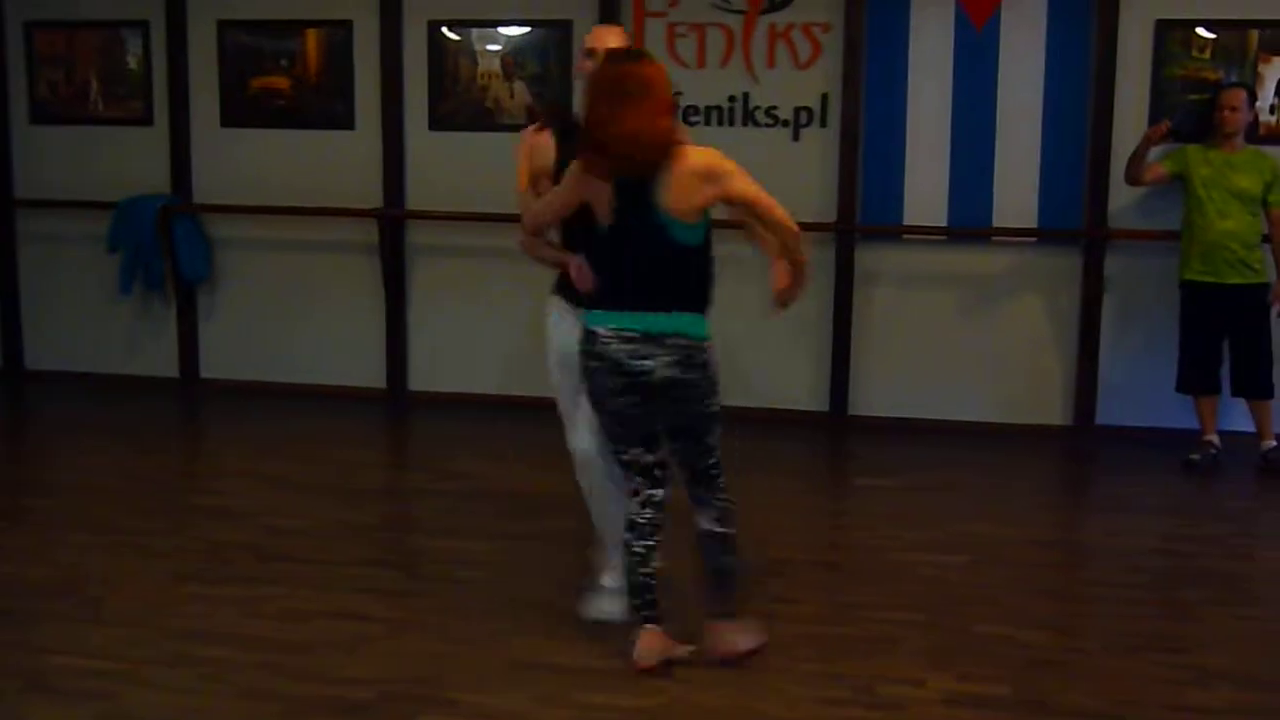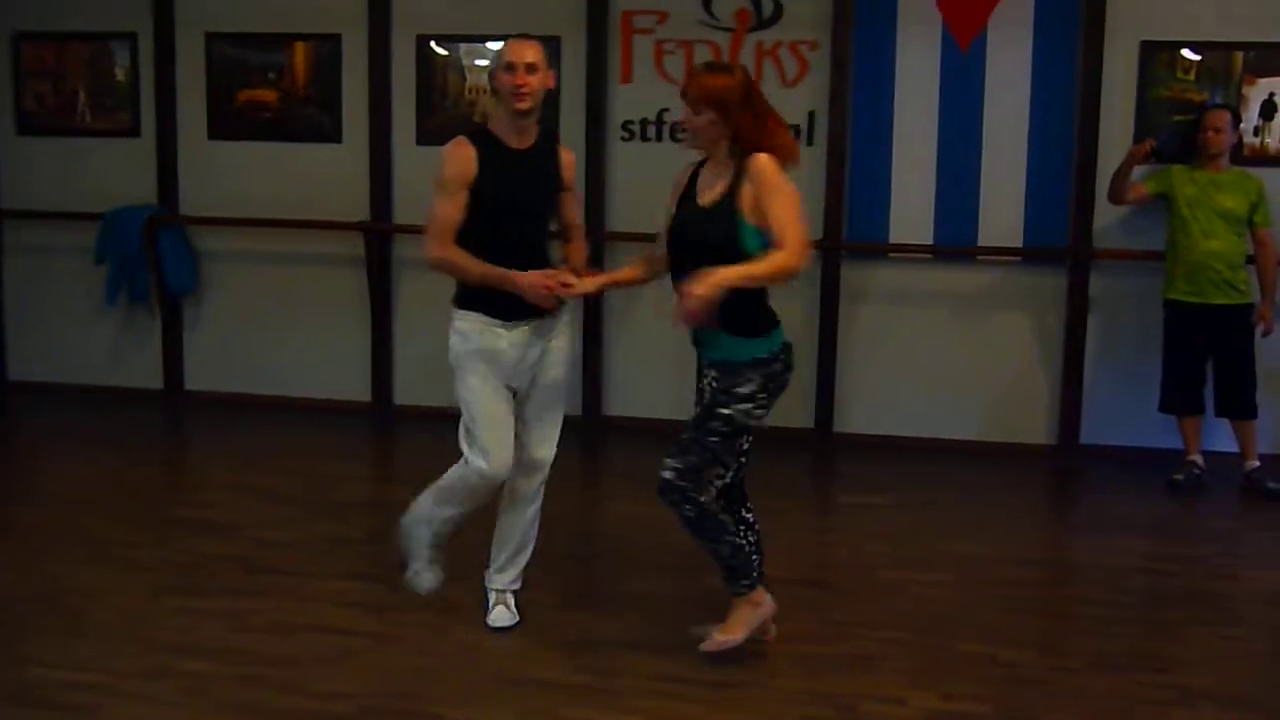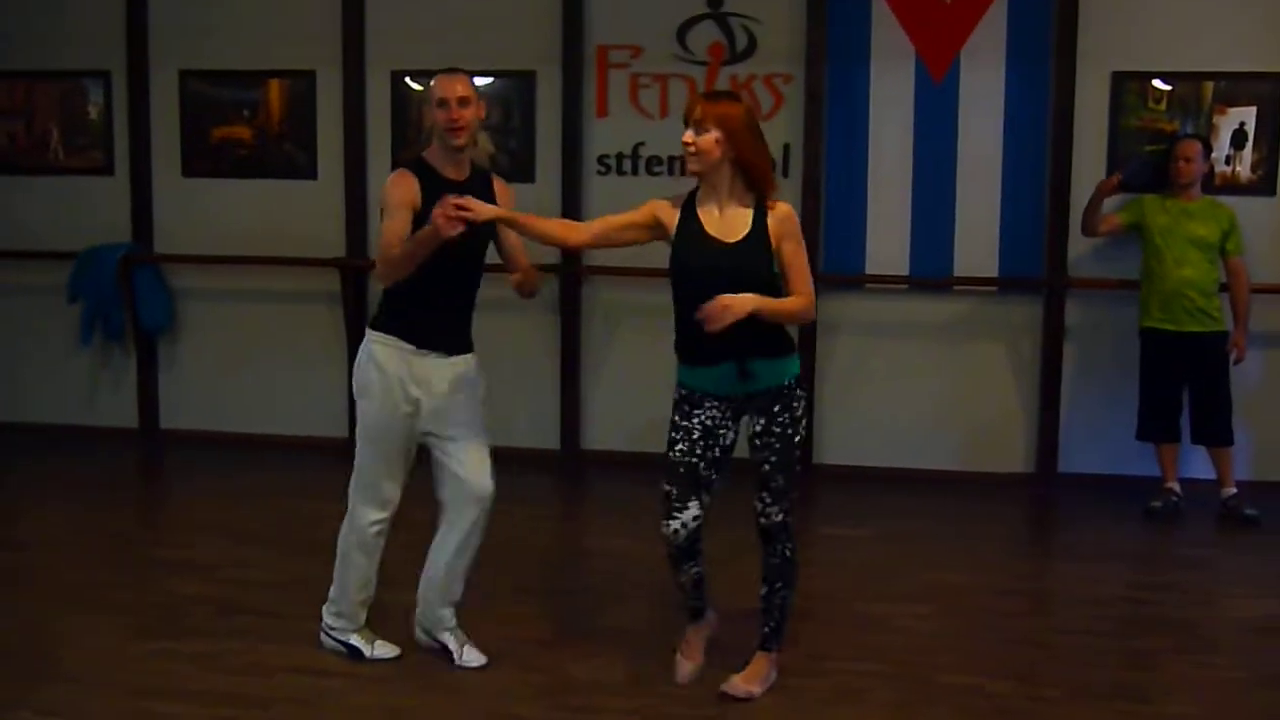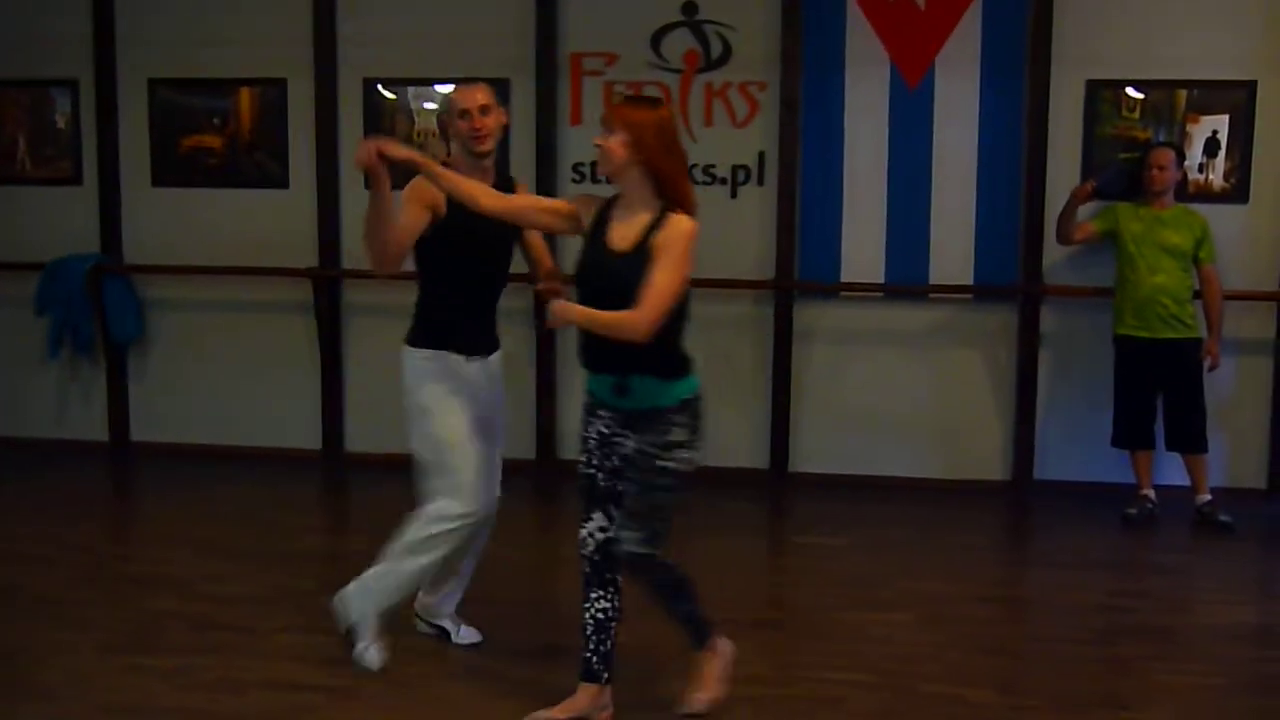
dt=0.4s
person 1, frame 1
left shoulder: (593, 172)
right shoulder: (698, 166)
left elbow: (532, 218)
right elbow: (784, 227)
right wrist: (793, 272)
left hip: (604, 347)
right hip: (674, 350)
left knee: (643, 487)
right knee: (707, 488)
left ankle: (648, 632)
right ankle: (727, 622)
person 1, frame 2
left shoulder: (762, 170)
right shoulder: (692, 180)
left elbow: (793, 254)
right elbow: (657, 261)
left wrist: (719, 279)
right wrist: (596, 281)
left hip: (754, 359)
right hip: (715, 355)
left knee: (678, 478)
right knee: (718, 488)
left ankle: (748, 595)
right ankle: (748, 598)
person 1, frame 3
left shoulder: (777, 216)
right shoulder: (671, 213)
left elbow: (806, 305)
right elbow: (579, 236)
left wrist: (751, 302)
right wrist: (500, 213)
left hip: (774, 387)
right hip: (702, 390)
left knee: (773, 523)
right knee: (678, 525)
left ankle: (768, 652)
right ankle: (699, 620)
person 1, frame 4
left shoulder: (676, 229)
right shoulder: (594, 214)
left elbow: (642, 325)
right elbow: (498, 206)
left wrist: (573, 311)
right wrist: (418, 162)
left hip: (665, 409)
right hip: (609, 406)
left knee: (639, 548)
right knee: (598, 543)
left ankle: (709, 648)
person 2, frame 1
right shoulder: (546, 141)
right elbow: (526, 235)
left wrist: (774, 248)
right wrist: (562, 259)
right hip: (572, 312)
left knee: (613, 446)
right knee: (584, 450)
left ankle: (618, 573)
right ankle: (617, 555)
person 2, frame 2
left shoulder: (559, 157)
right shoulder: (465, 154)
right elbow: (437, 250)
left wrist: (566, 274)
right wrist: (514, 280)
left hip: (546, 326)
right hip: (483, 326)
left knee: (536, 463)
right knee: (490, 462)
left ankle: (503, 582)
right ankle: (424, 524)
person 2, frame 3
left shoulder: (495, 190)
right shoulder: (406, 183)
left elbow: (520, 270)
right elbow: (386, 271)
left wrist: (524, 280)
right wrist: (432, 235)
left hip: (456, 361)
right hip: (392, 356)
left knee: (474, 490)
right knee: (374, 500)
left ankle: (437, 618)
right ankle: (341, 623)
person 2, frame 4
left shoulder: (513, 193)
right shoulder: (430, 190)
left elbow: (544, 271)
right elbow: (383, 258)
left wrist: (556, 286)
right wrist: (378, 184)
left hip: (485, 361)
right hip: (435, 361)
left knee: (478, 496)
right knee: (461, 502)
left ankle: (438, 605)
right ankle: (365, 601)
person 3, frame 1
right shoulder: (1190, 156)
right elbow: (1136, 178)
right wrist: (1146, 144)
right hip: (1199, 281)
right knee: (1200, 365)
right ankle: (1209, 441)
person 3, frame 2
right shoulder: (1174, 177)
right elbow: (1119, 196)
right wrist: (1129, 163)
left hip: (1234, 303)
right hip: (1183, 301)
left knee: (1240, 388)
right knee: (1184, 385)
right ankle: (1193, 462)
person 3, frame 3
left shoulder: (1222, 214)
right shoulder: (1146, 207)
left elbow: (1237, 274)
right elbow: (1092, 228)
left wrist: (1241, 329)
right wrist: (1099, 196)
left hip: (1208, 330)
right hip: (1158, 329)
left knee: (1216, 415)
right knee: (1161, 413)
left ankle: (1229, 493)
right ankle: (1171, 489)
person 3, frame 4
left shoulder: (1194, 222)
right shoulder: (1120, 215)
left elbow: (1210, 282)
right elbow: (1067, 237)
left wrist: (1214, 336)
right wrist: (1073, 204)
left hip: (1182, 338)
right hip: (1133, 337)
left knee: (1189, 422)
right knee: (1136, 420)
left ankle: (1204, 499)
right ankle: (1146, 496)
